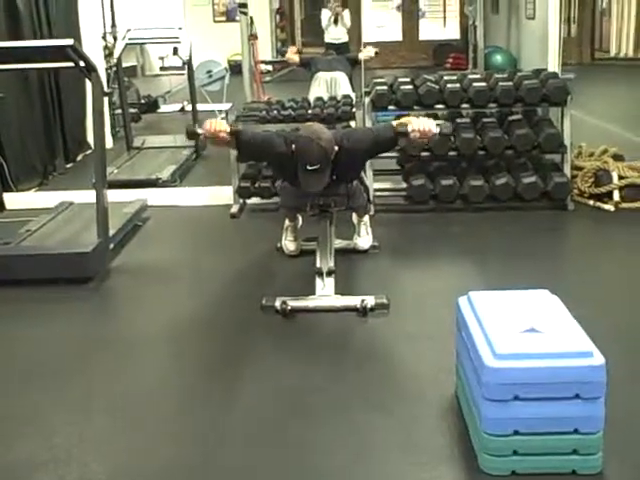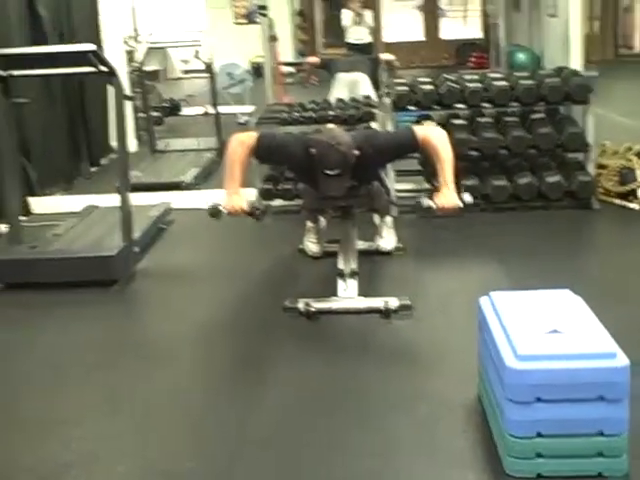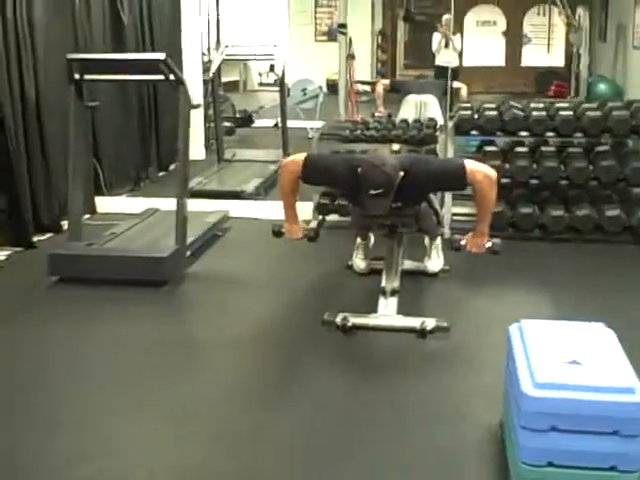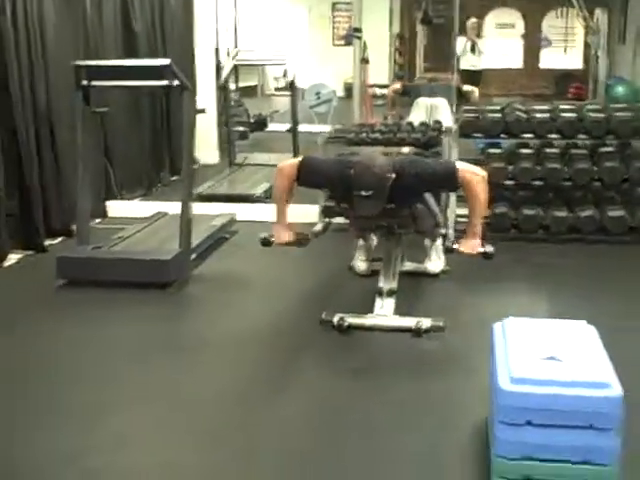
dt=0.5s
person 1, frame 1
left shoulder: (354, 144)
right shoulder: (278, 147)
left elbow: (406, 125)
right elbow: (225, 134)
left wrist: (419, 124)
right wrist: (216, 130)
left hip: (344, 183)
right hip: (294, 182)
left knee: (359, 203)
right knee: (289, 205)
left ankle: (361, 219)
right ankle: (292, 223)
person 1, frame 2
left shoulder: (373, 147)
right shoulder: (299, 150)
left elbow: (433, 133)
right elbow: (241, 140)
left wrist: (447, 188)
right wrist: (233, 192)
left hip: (365, 183)
left knee: (380, 202)
left ankle: (383, 220)
right ankle: (314, 224)
person 1, frame 3
left shoulder: (420, 170)
right shoulder: (346, 170)
left elbow: (484, 174)
right elbow: (289, 165)
left wrist: (480, 232)
right wrist: (292, 221)
left hip: (413, 203)
left ankle: (434, 242)
right ankle: (363, 241)
person 1, frame 4
left shoulder: (413, 172)
right shoulder: (340, 172)
left elbow: (475, 175)
right elbow: (286, 168)
left wrist: (473, 235)
right wrist: (281, 224)
left hip: (409, 205)
right ankle: (366, 242)
